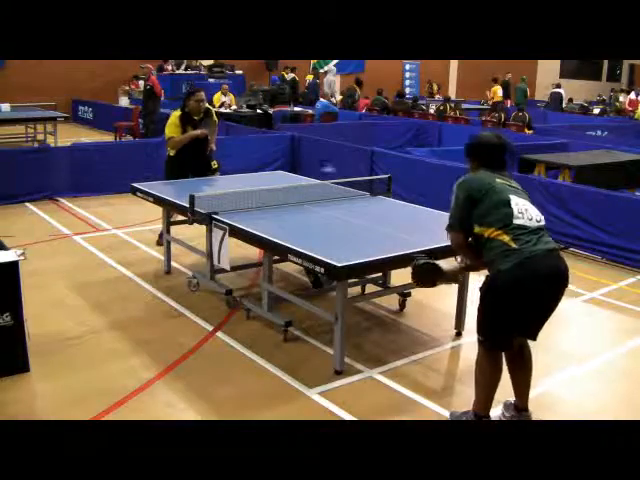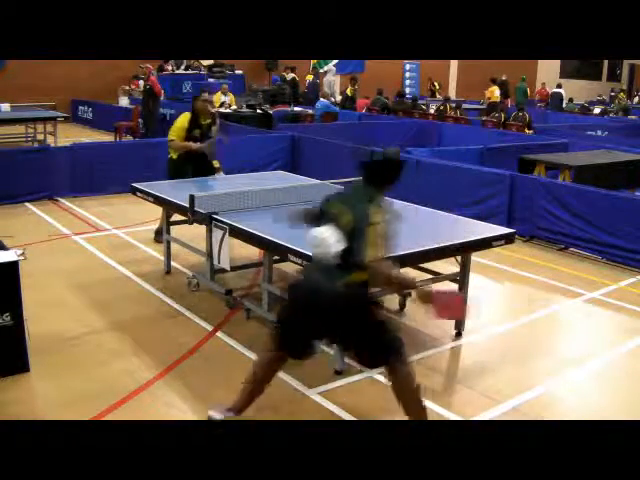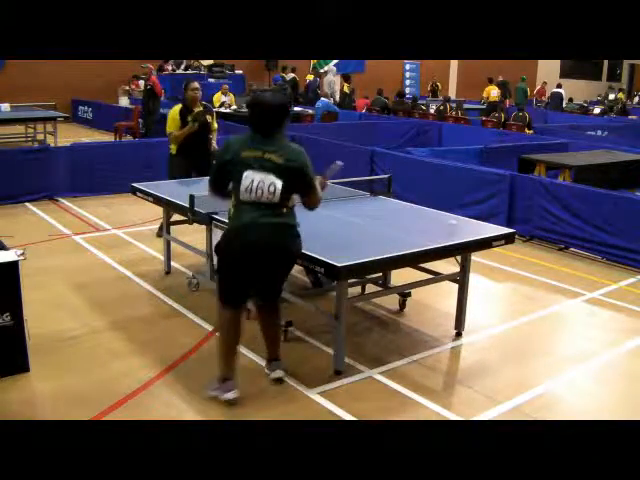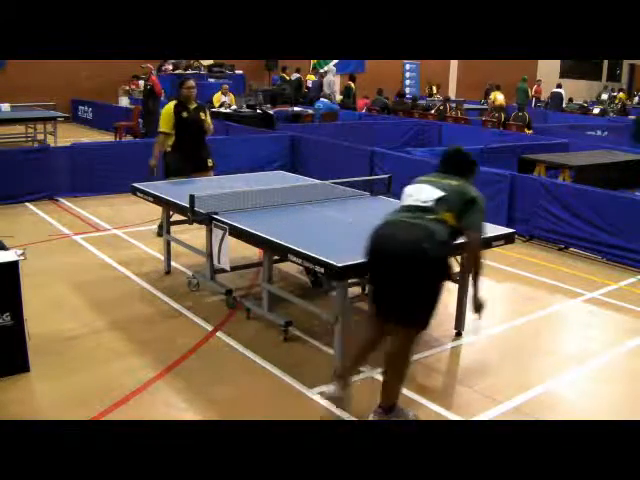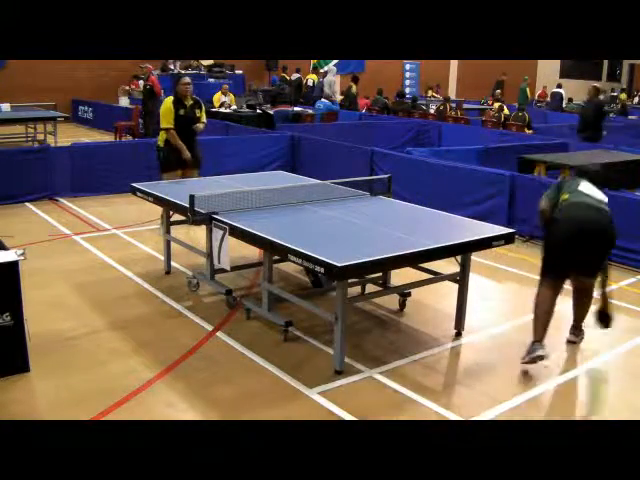
dt=1s
person 1, frame 1
left shoulder: (469, 183)
right shoulder: (513, 187)
left elbow: (458, 241)
left wrist: (479, 261)
right wrist: (458, 270)
left hip: (519, 273)
right hip: (555, 268)
left knee: (490, 344)
right knee: (517, 339)
left ankle: (479, 415)
right ankle: (520, 410)
person 1, frame 2
left shoulder: (338, 198)
right shoulder: (373, 216)
left elbow: (311, 219)
right elbow: (374, 269)
left wrist: (301, 215)
right wrist: (417, 288)
left hip: (308, 293)
right hip: (345, 303)
left knee: (277, 351)
right knee: (396, 359)
left ankle: (232, 410)
right ankle: (421, 424)
person 1, frame 3
left shoulder: (232, 147)
right shoulder: (296, 154)
left elbow: (216, 189)
right elbow: (312, 203)
right wrist: (318, 184)
left hip: (241, 237)
right hip: (283, 239)
left knee: (230, 307)
right knee: (267, 300)
left ankle: (226, 381)
right ankle: (274, 363)
person 1, frame 4
left shoulder: (418, 181)
right shoulder: (471, 194)
right elbow: (473, 243)
right wrist: (475, 290)
left hip: (383, 238)
right hip: (421, 249)
left knee: (381, 321)
right knee: (405, 332)
left ankle: (341, 380)
right ankle: (387, 410)
person 1, frame 5
left shoulder: (565, 182)
right shoulder: (603, 198)
left elbow: (543, 208)
left wrist: (551, 234)
left hip: (570, 219)
right hip: (602, 225)
left knee: (549, 284)
right knee: (584, 284)
left ankle: (537, 344)
right ankle: (576, 329)
person 2, frame 1
left shoulder: (208, 111)
right shoulder: (177, 117)
left elbow: (214, 126)
right elbow: (172, 144)
left wrist: (212, 142)
right wrist: (193, 133)
left hip: (203, 156)
right hip: (179, 159)
right ankle: (164, 232)
person 2, frame 2
left shoulder: (213, 117)
right shoulder: (185, 120)
right elbow: (172, 144)
left wrist: (209, 146)
right wrist: (191, 145)
left hip: (203, 158)
right hip: (182, 160)
right ankle: (160, 229)
person 2, frame 3
left shoulder: (208, 109)
right shoulder: (177, 112)
left elbow: (213, 130)
right elbow: (172, 138)
left wrist: (213, 142)
right wrist: (189, 128)
left hip: (204, 156)
right hip: (182, 157)
right ankle: (164, 224)
person 2, frame 4
left shoulder: (202, 107)
right shoulder: (171, 108)
left elbow: (208, 131)
right elbow: (163, 135)
left wrist: (209, 128)
right wrist: (155, 157)
left hip: (200, 151)
right hip: (178, 154)
right ankle: (164, 223)
person 2, frame 5
left shoulder: (198, 103)
right shoulder: (169, 103)
left elbow: (202, 121)
right elbow: (168, 130)
left wrist: (201, 126)
right wrist: (183, 149)
left hip: (190, 147)
right hip: (170, 148)
